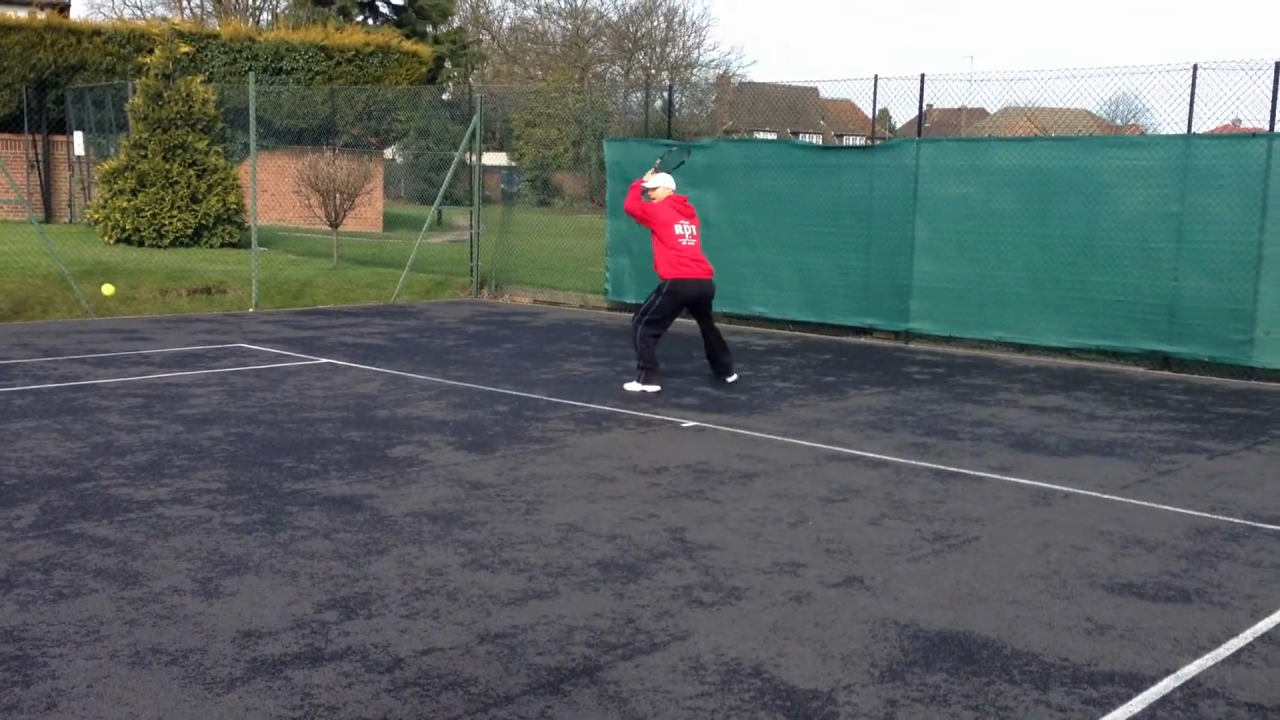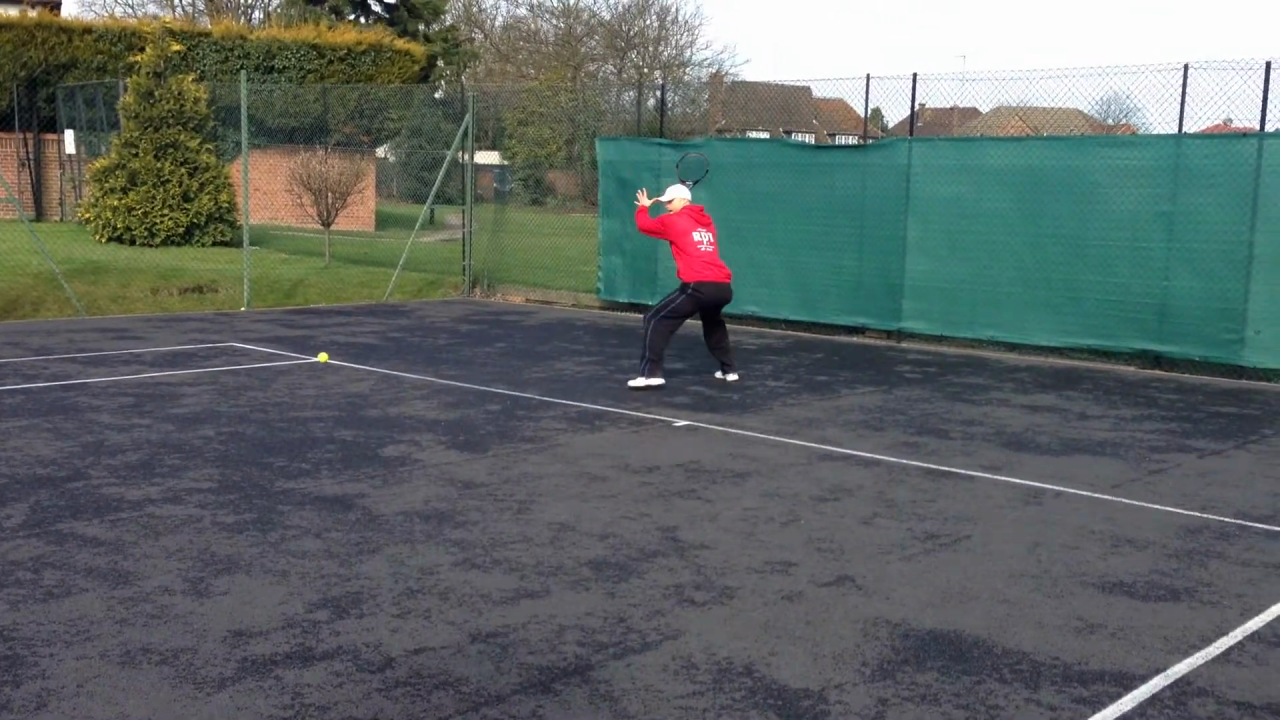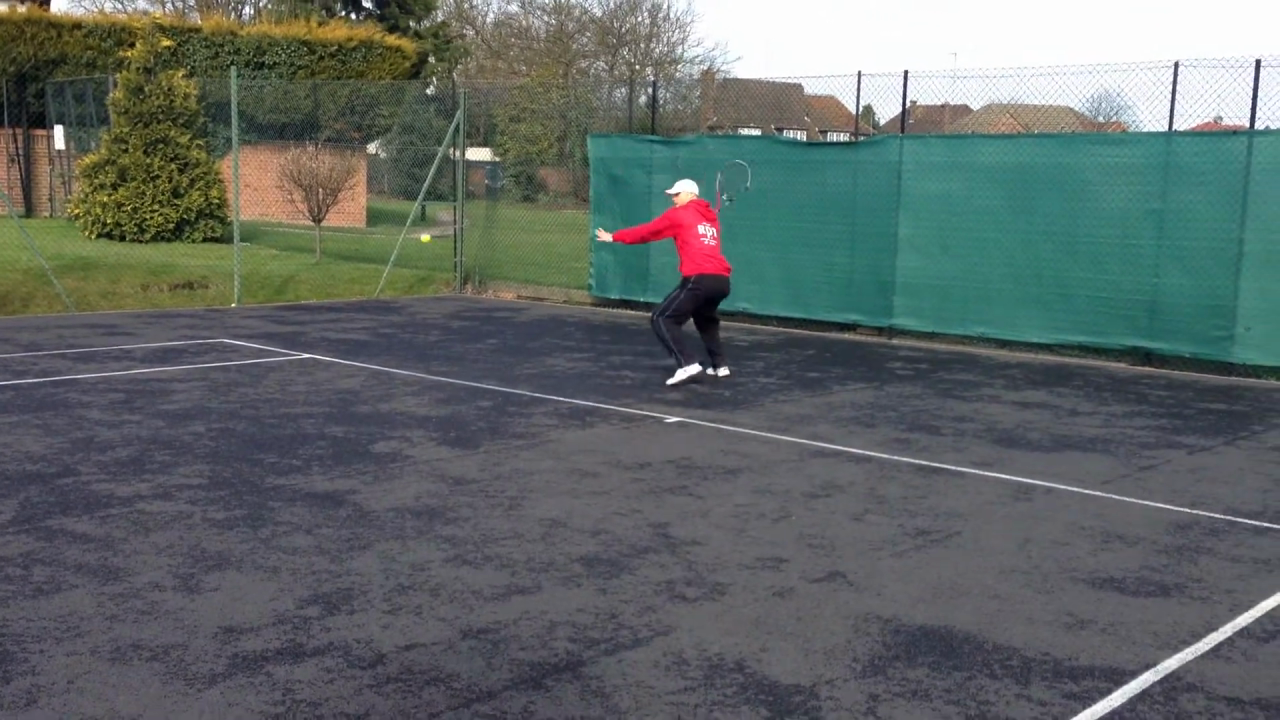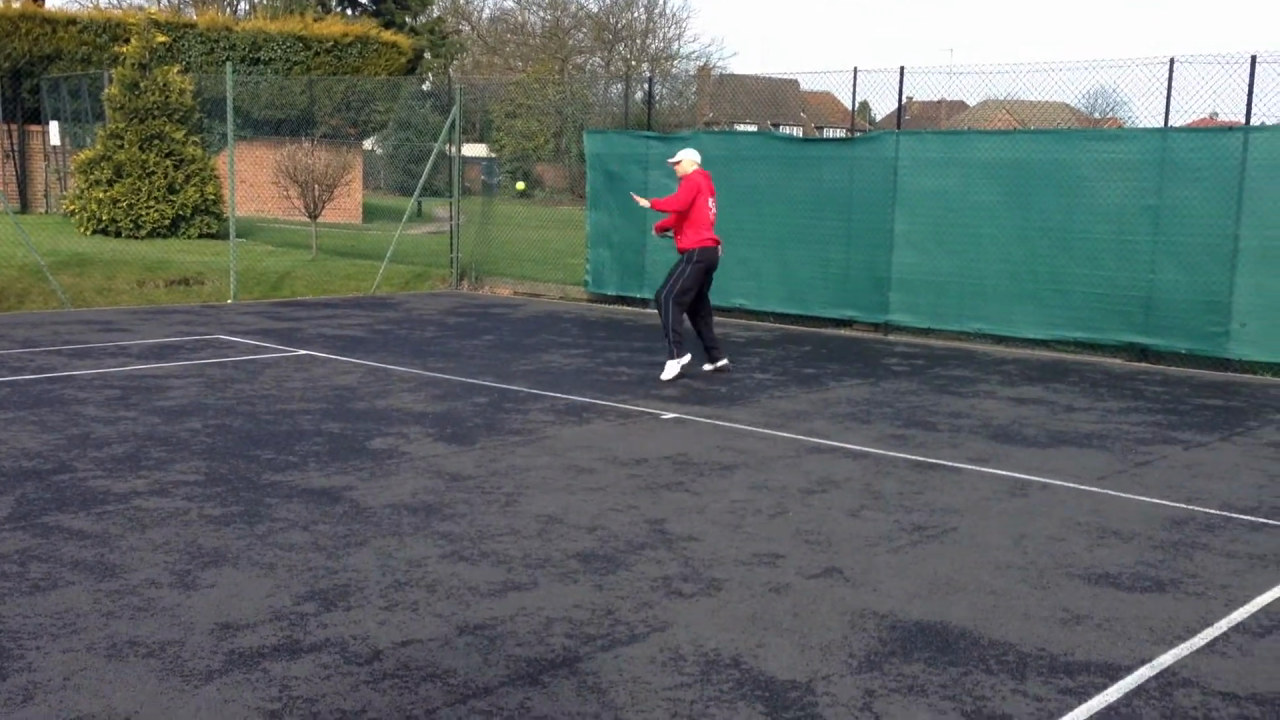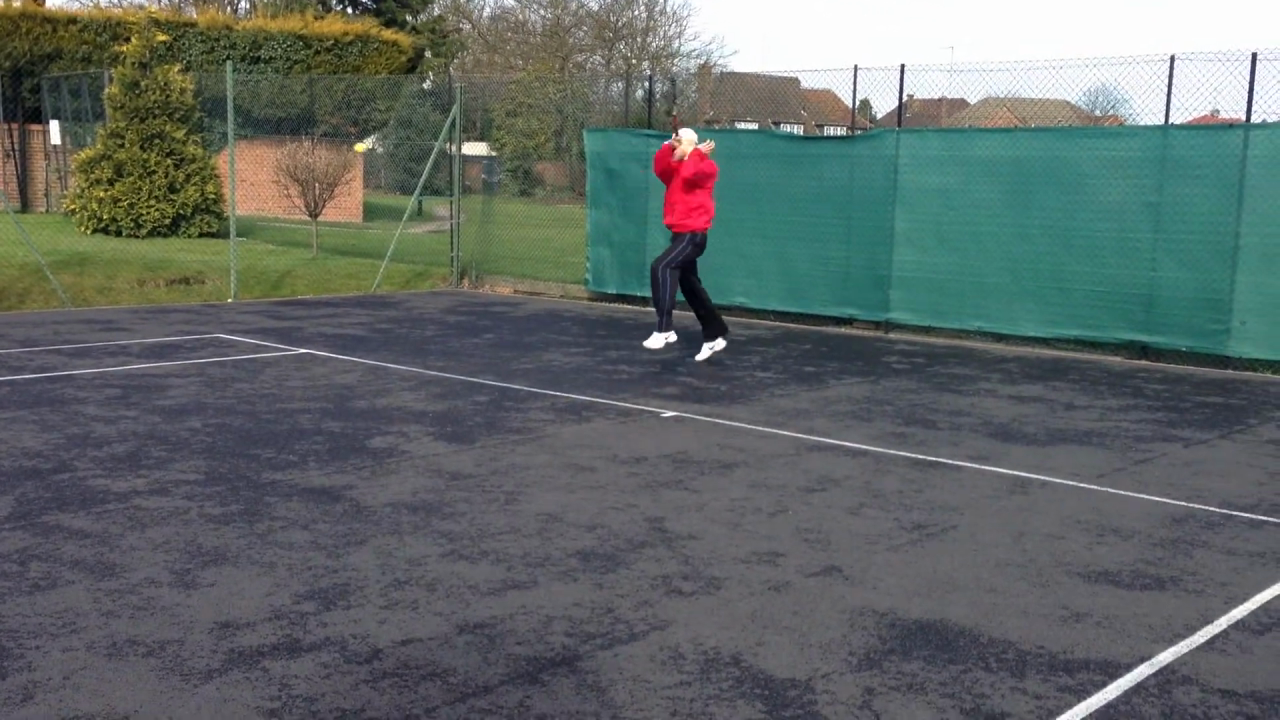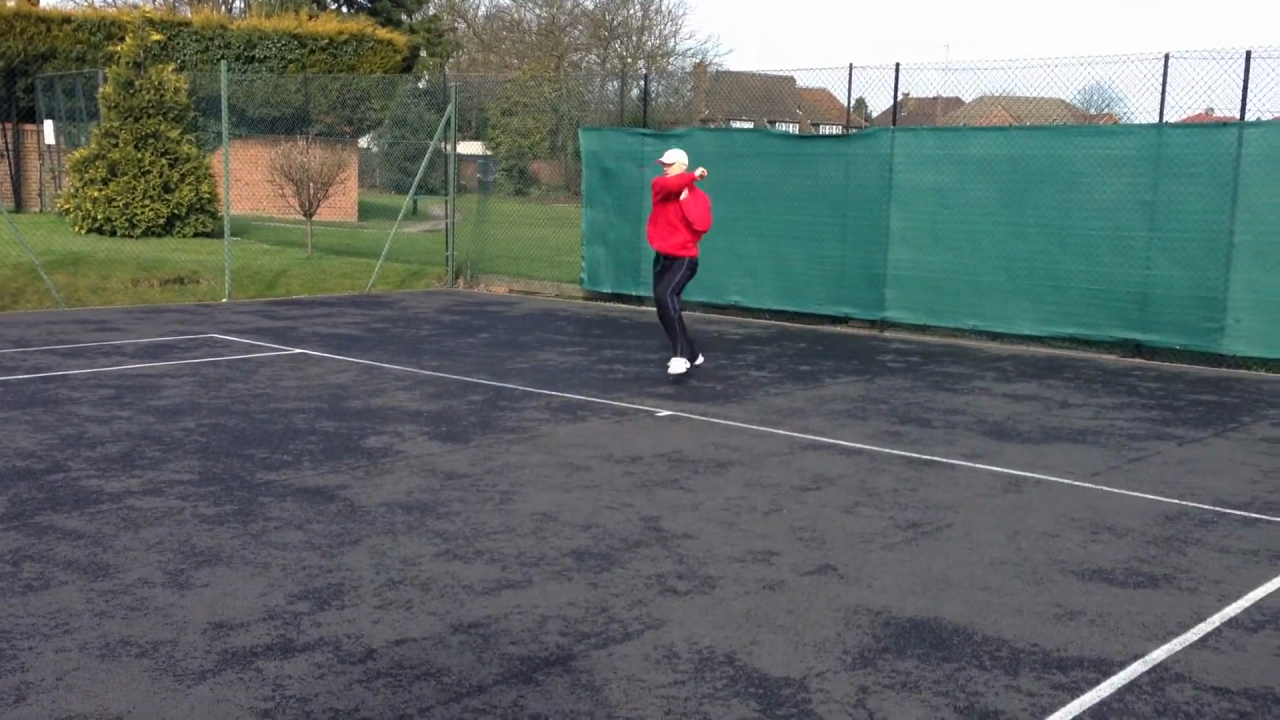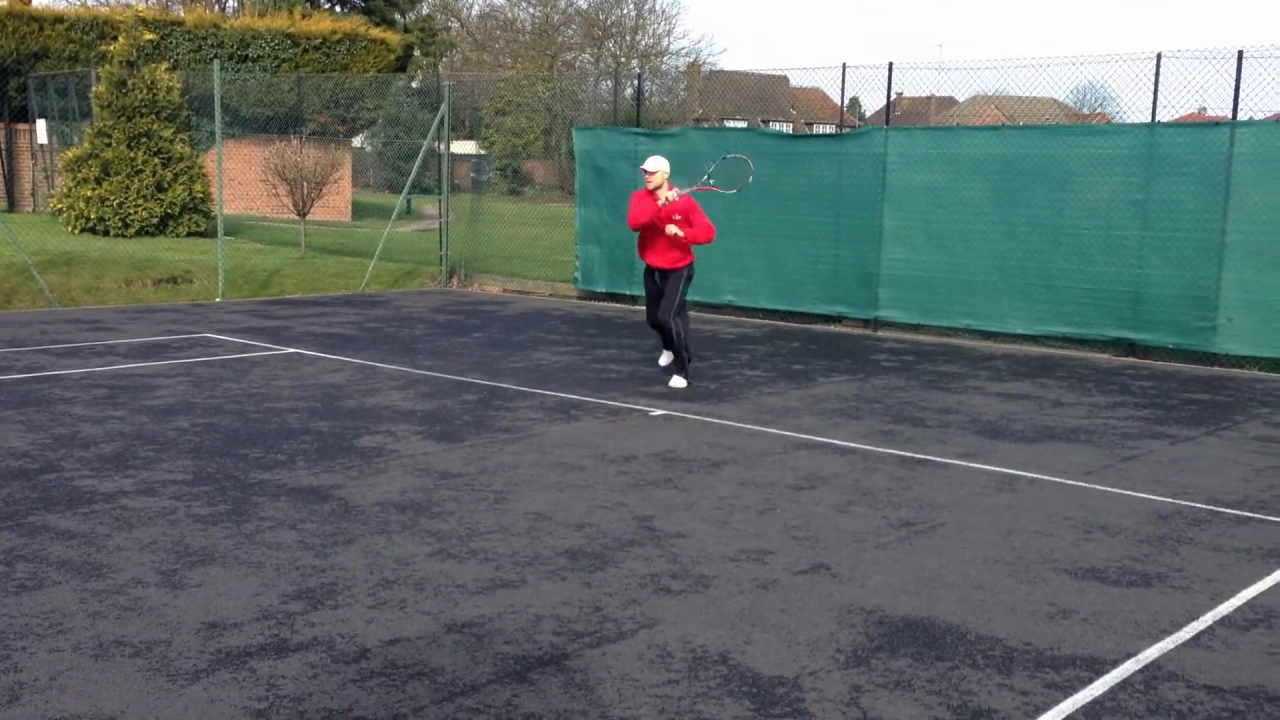
dt=0.2s
person 1, frame 1
left shoulder: (656, 210)
right shoulder: (690, 213)
left elbow: (631, 206)
left wrist: (639, 184)
left hip: (678, 283)
right hip: (704, 283)
left knee: (643, 325)
right knee: (707, 325)
left ankle: (647, 379)
right ankle: (726, 371)
person 1, frame 2
left shoulder: (672, 221)
right shoulder: (707, 222)
left elbow: (643, 225)
left wrist: (642, 207)
left hip: (698, 287)
right hip: (723, 287)
left knee: (655, 321)
right knee: (714, 326)
left ankle: (650, 373)
right ankle: (729, 370)
person 1, frame 3
left shoulder: (678, 215)
right shoulder: (711, 218)
left elbow: (645, 232)
left wrist: (614, 236)
left hip: (700, 279)
right hip: (722, 281)
left knee: (662, 319)
right knee: (706, 320)
left ankle: (687, 364)
right ankle: (719, 365)
person 1, frame 4
left shoulder: (694, 181)
right shoulder: (701, 186)
left elbow: (678, 203)
left wrist: (651, 203)
right wrist: (662, 225)
left hip: (697, 253)
right hip: (707, 252)
left knee: (666, 299)
right knee: (698, 307)
left ankle: (676, 354)
right ankle: (716, 357)
person 1, frame 5
left shoulder: (705, 166)
right shoulder: (672, 168)
left elbow: (688, 175)
right elbow: (659, 166)
left wrist: (692, 151)
right wrist: (670, 146)
left hip: (692, 235)
right hip: (679, 234)
left knee: (660, 267)
right knee: (691, 288)
left ankle: (664, 330)
right ankle: (714, 336)
person 1, frame 6
left shoulder: (699, 197)
right shoulder: (660, 185)
left elbow: (702, 226)
right elbow: (666, 184)
left wrist: (687, 198)
right wrist: (691, 177)
left hip: (684, 259)
right hip: (662, 257)
left knee: (664, 295)
right knee: (668, 305)
left ankle: (681, 355)
right ankle: (691, 355)
person 1, frame 7
left shoulder: (687, 203)
right shoulder: (639, 198)
left elbow: (708, 233)
right elbow: (634, 223)
left wrist: (681, 232)
right wrist: (661, 205)
left hip: (679, 269)
right hip: (652, 269)
left knee: (668, 315)
right knee: (655, 318)
left ankle: (681, 370)
right ankle: (673, 348)
